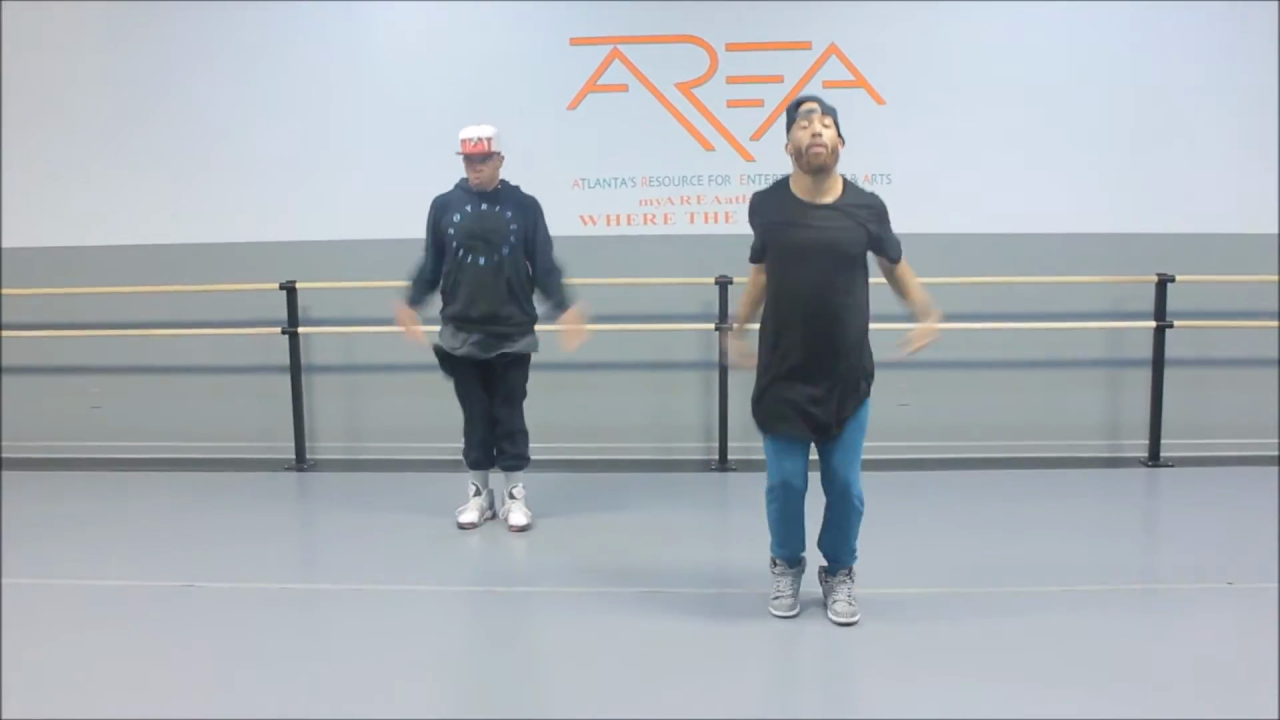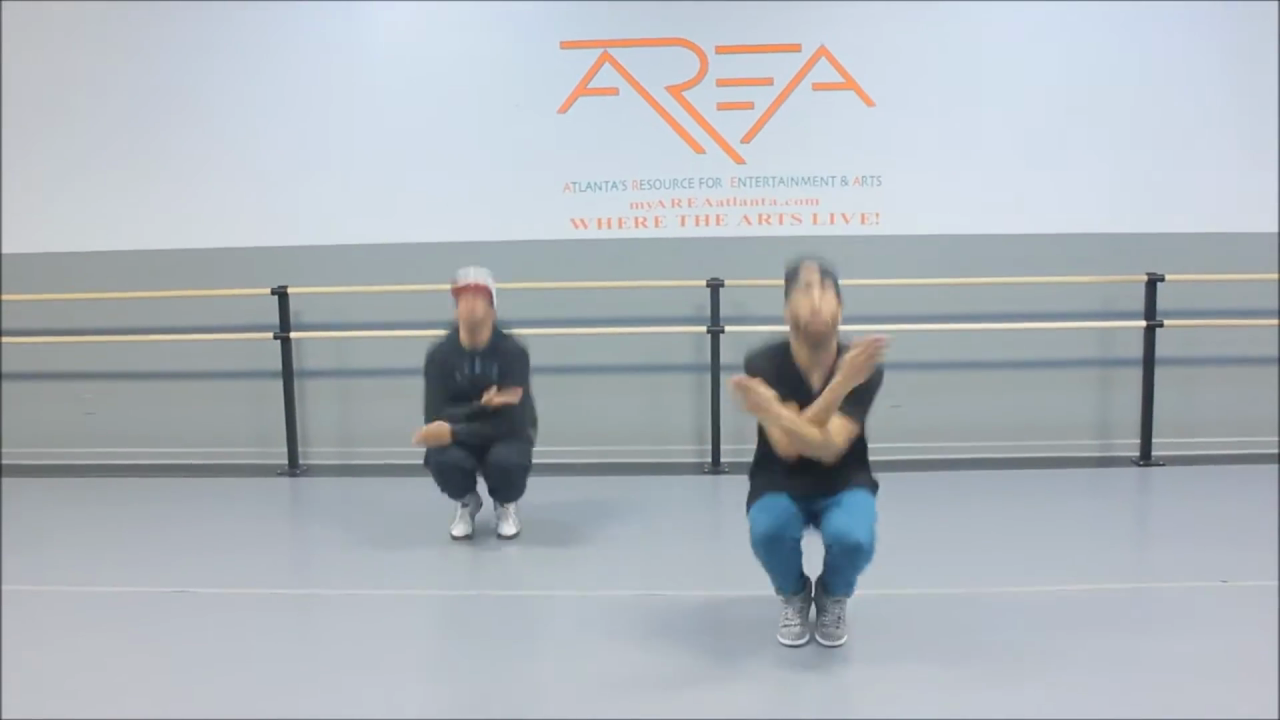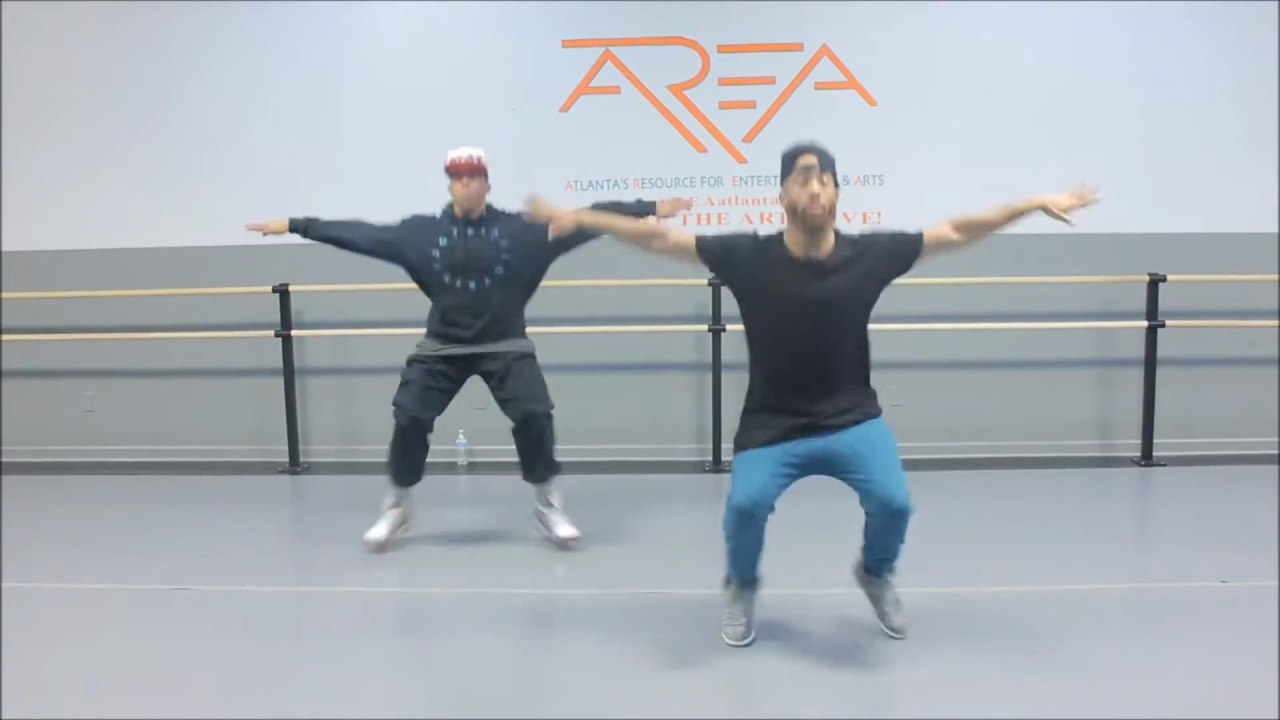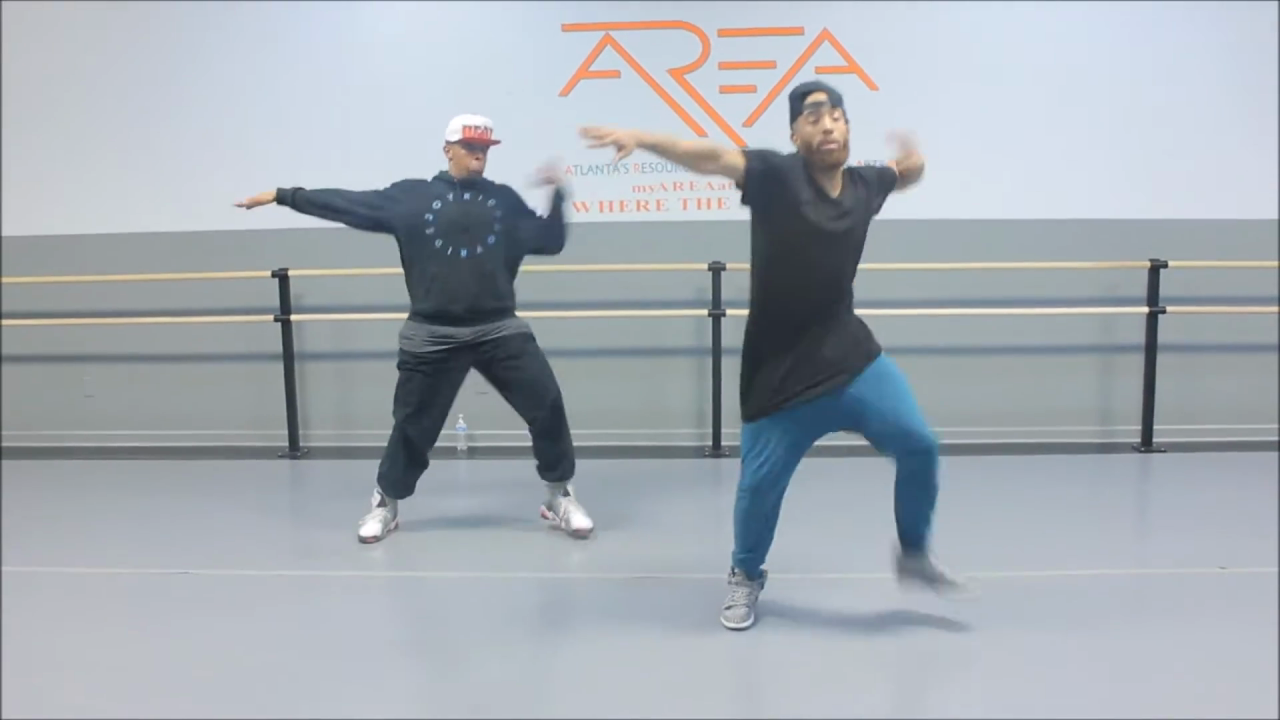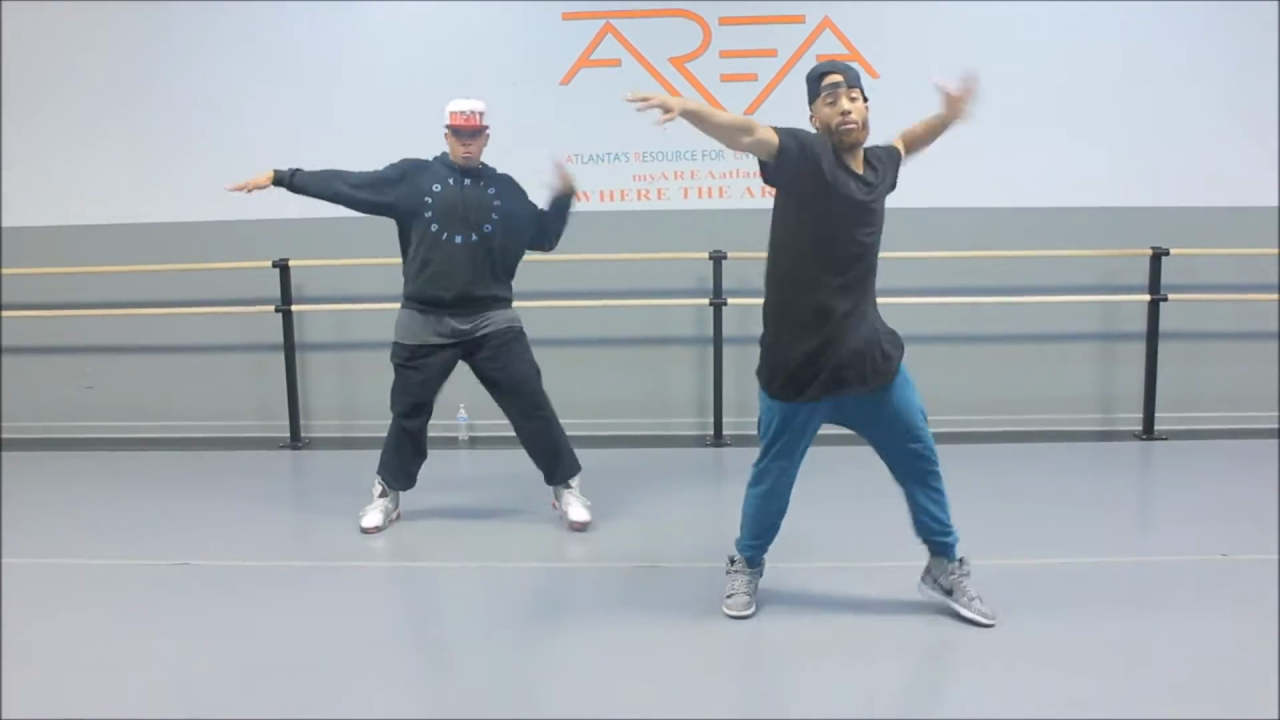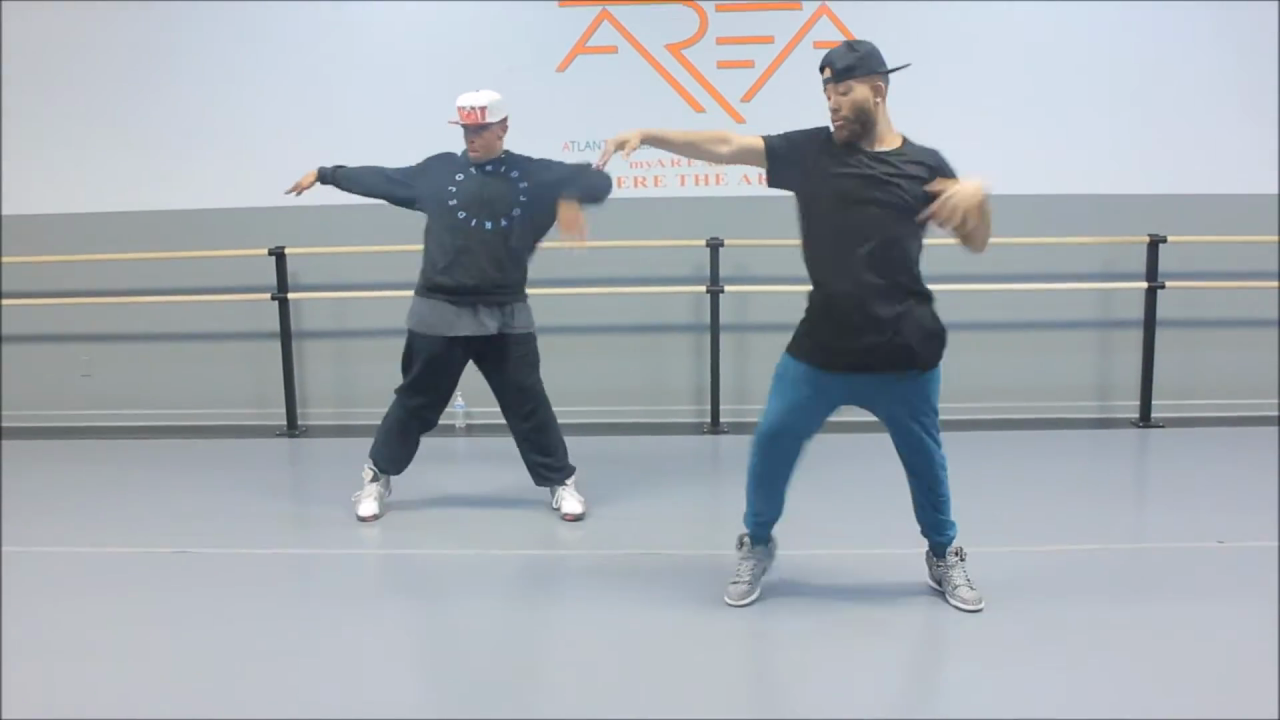
dt=0.4s
person 1, frame 1
left shoulder: (867, 207)
right shoulder: (767, 206)
left elbow: (894, 265)
left wrist: (927, 314)
right wrist: (738, 330)
left hip: (848, 375)
right hip: (783, 377)
left knee: (844, 484)
right knee: (785, 481)
left ankle: (839, 574)
right ankle: (786, 567)
person 1, frame 2
left shoulder: (865, 368)
right shoulder: (762, 366)
left elbow: (829, 450)
right elbow: (787, 444)
right wrist: (839, 387)
left hip: (843, 482)
right hip: (780, 483)
left knee: (853, 539)
right knee: (769, 531)
left ankle: (833, 597)
right ankle: (794, 595)
person 1, frame 3
left shoulder: (871, 255)
right shoulder: (748, 257)
left elbow: (954, 233)
right elbow: (662, 238)
left wrist: (1032, 204)
right wrist: (583, 218)
left hip: (851, 420)
right hip: (773, 426)
left knee: (892, 502)
right knee: (745, 505)
left ankle: (875, 575)
right ankle: (742, 589)
person 1, frame 4
left shoulder: (866, 183)
right shoulder: (775, 175)
left elbow: (908, 172)
right elbow: (713, 157)
left wrist: (911, 164)
right wrist: (643, 139)
left hip: (851, 358)
right hip: (780, 374)
left knee: (919, 446)
right knee: (760, 485)
left ankle: (914, 556)
right ankle: (746, 578)
person 1, frame 5
left shoulder: (878, 164)
right shoulder: (801, 154)
left elbow: (908, 141)
right elbow: (745, 133)
left wrist: (949, 115)
right wrist: (686, 106)
left hip: (868, 352)
right hip: (799, 358)
left knee: (917, 456)
right knee: (774, 471)
left ankle: (945, 569)
right ankle: (746, 567)
person 1, frame 6
left shoulder: (925, 165)
right shoulder: (808, 150)
left elbow: (976, 241)
right elbow: (726, 147)
left wrist: (975, 196)
right wrist: (646, 136)
left hip: (905, 345)
right hip: (823, 341)
left knee: (924, 456)
right knee: (774, 437)
left ankle: (943, 558)
right ankle: (756, 545)
person 2, frame 1
left shoulder: (525, 206)
right shoulder: (444, 205)
left elbow: (544, 265)
right elbow: (432, 264)
left wrist: (565, 308)
right wrist: (411, 303)
left hip: (512, 333)
right hip: (461, 333)
left knee: (508, 415)
right knee: (476, 416)
left ankle: (515, 495)
right ankle: (479, 494)
person 2, frame 2
left shoulder: (512, 354)
right shoulder: (440, 356)
left elbow: (512, 424)
right elbow: (437, 419)
left wrist: (452, 431)
right wrist: (481, 405)
left hip: (503, 434)
right hip: (455, 434)
left knee: (508, 461)
right knee: (444, 462)
left ankle: (505, 505)
right ankle: (467, 502)
person 2, frame 3
left shoulder: (520, 229)
right shoulder: (422, 230)
left elbow: (583, 223)
right elbow: (362, 235)
left wrist: (649, 210)
right wrist: (297, 226)
left hip: (503, 345)
right hip: (442, 347)
left knee: (533, 414)
right knee: (409, 416)
left ankle: (546, 503)
right ankle: (397, 505)
person 2, frame 4
left shoulder: (503, 199)
right shoulder: (411, 195)
left elbow: (552, 241)
right elbow: (348, 204)
left wrist: (557, 193)
right wrist: (282, 196)
left hip: (499, 328)
right hip: (432, 333)
left knee: (546, 401)
right knee: (413, 422)
left ankle: (560, 495)
right ankle: (386, 504)
person 2, frame 5
left shoulder: (504, 188)
right shoulder: (413, 175)
left elbow: (543, 237)
right elbow: (345, 185)
left wrist: (563, 196)
right wrist: (278, 177)
left hip: (492, 318)
right hip: (425, 322)
left knee: (529, 399)
right knee: (410, 412)
left ankle: (565, 487)
right ankle: (387, 494)
person 2, frame 6
left shoulder: (533, 174)
right shoulder: (440, 170)
left elbow: (596, 181)
right elbow: (384, 179)
left wrist: (572, 199)
right wrist: (325, 174)
left hip: (507, 312)
right hip: (441, 310)
left knee: (527, 401)
right knee: (417, 399)
left ankle: (561, 482)
right ankle: (377, 478)
